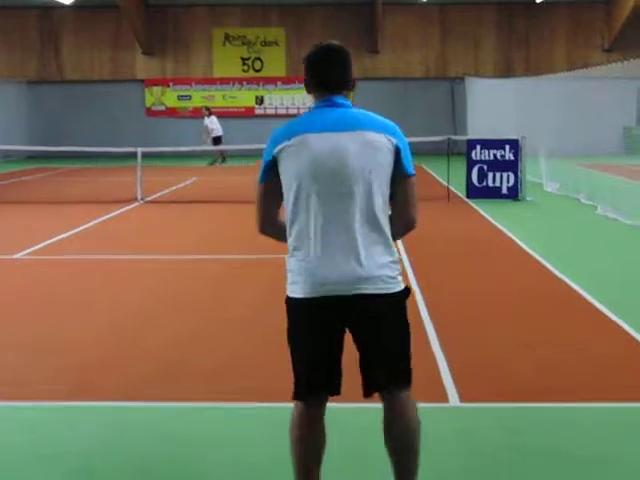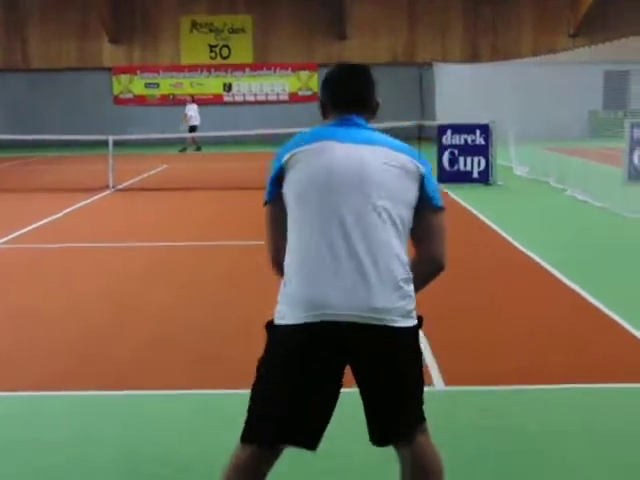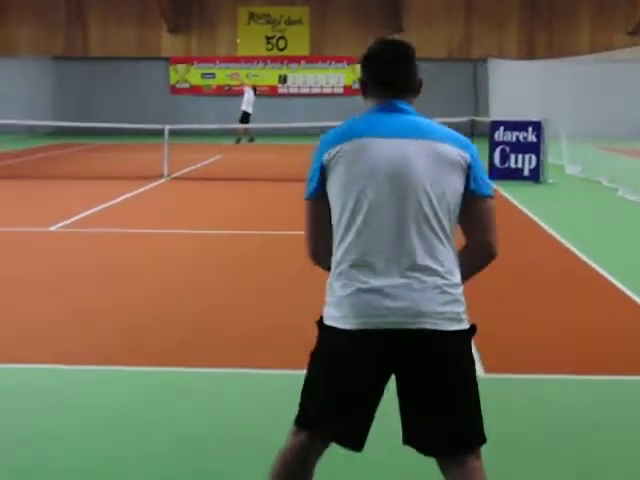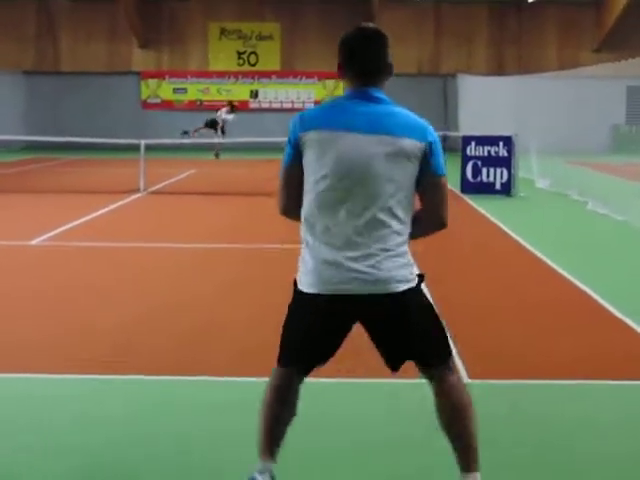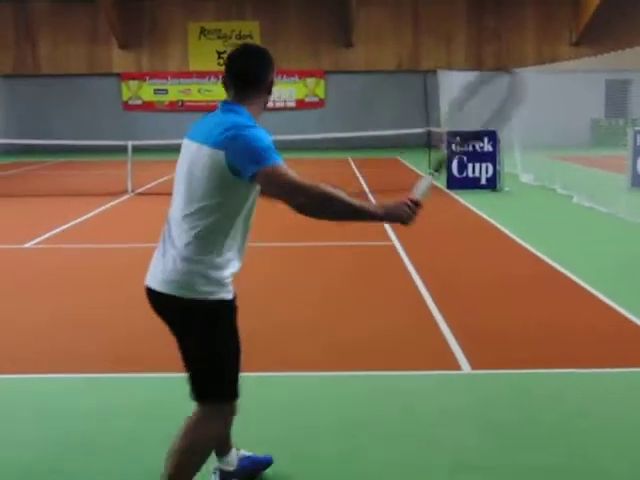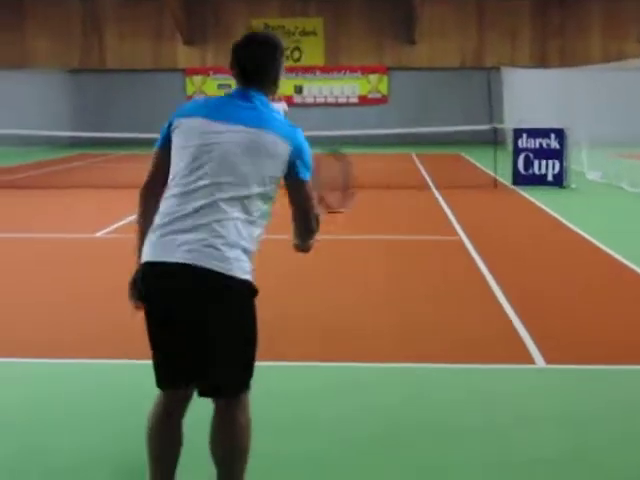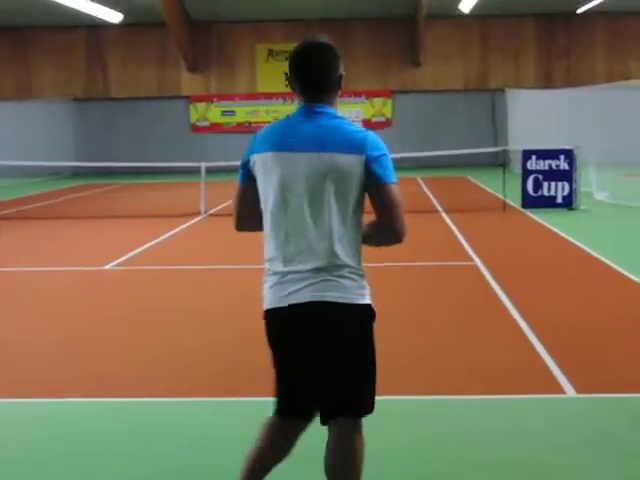
dt=0.7s
person 1, frame 1
left shoulder: (284, 139)
right shoulder: (387, 132)
left elbow: (266, 224)
right elbow: (407, 218)
left hip: (310, 288)
right hip: (379, 284)
left knee: (309, 403)
right knee: (397, 393)
person 1, frame 2
left shoulder: (293, 152)
right shoulder: (411, 160)
left elbow: (278, 256)
right elbow: (434, 259)
left hip: (302, 315)
right hip: (388, 318)
right knee: (412, 435)
person 1, frame 3
left shoulder: (333, 145)
right shoulder: (459, 147)
left elbow: (318, 251)
right elbow: (485, 247)
left hip: (352, 318)
right hip: (437, 321)
left knee: (306, 440)
person 1, frame 4
left shoulder: (307, 124)
right shoulder: (420, 131)
left elbow: (287, 206)
right elbow: (436, 218)
left hip: (321, 281)
right hip: (392, 282)
left knee: (286, 374)
right knee: (444, 374)
person 1, frame 5
left shoulder: (204, 126)
right shoulder: (243, 135)
left elbow: (255, 186)
right elbow: (299, 196)
left wrist: (334, 198)
right wrist: (383, 213)
left hip: (168, 280)
right hip: (196, 288)
left knee: (216, 384)
right knee: (217, 404)
person 1, frame 6
left shoulder: (188, 113)
right shoulder: (287, 136)
left elbow: (150, 193)
right elbow: (307, 221)
left wrist: (142, 261)
right wrist: (304, 239)
left hip: (160, 265)
right hip: (222, 272)
left knee: (174, 392)
right knee: (231, 398)
person 1, frame 7
left shoulder: (262, 142)
right shoulder: (363, 143)
left elbow: (243, 220)
right elbow: (394, 229)
left hip: (280, 300)
right hip: (340, 298)
left knee: (292, 413)
right knee: (345, 422)
